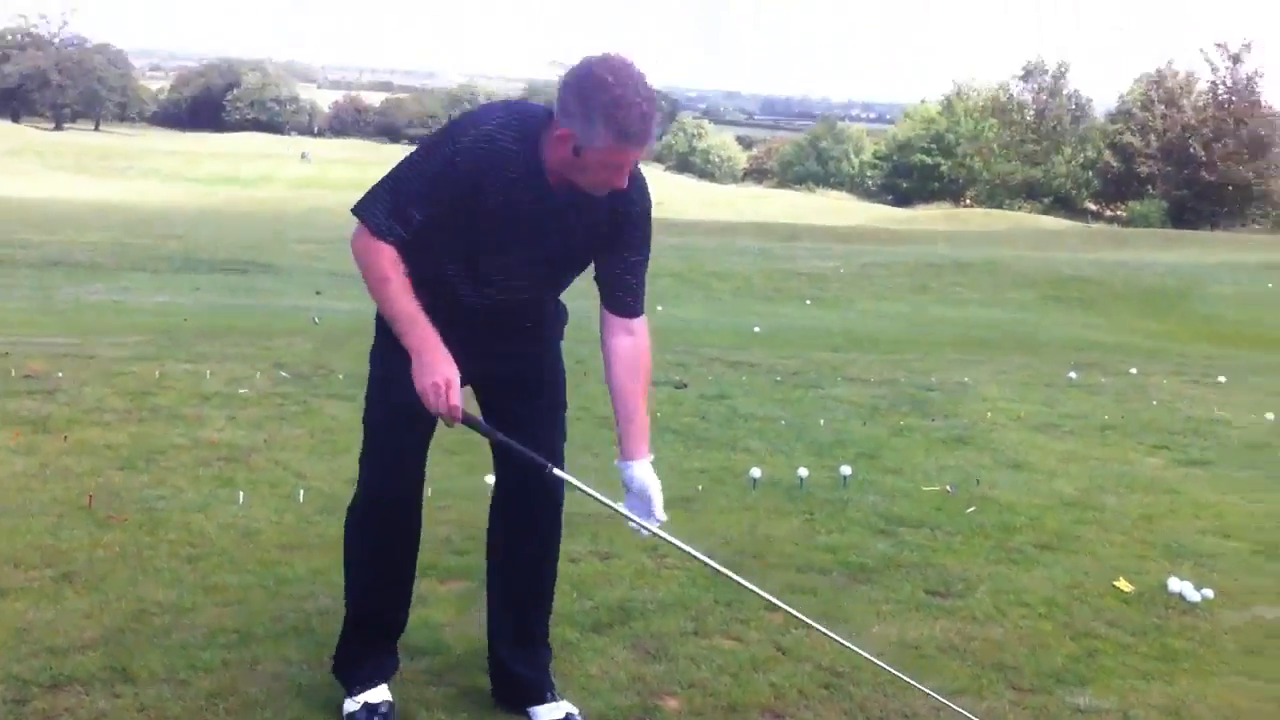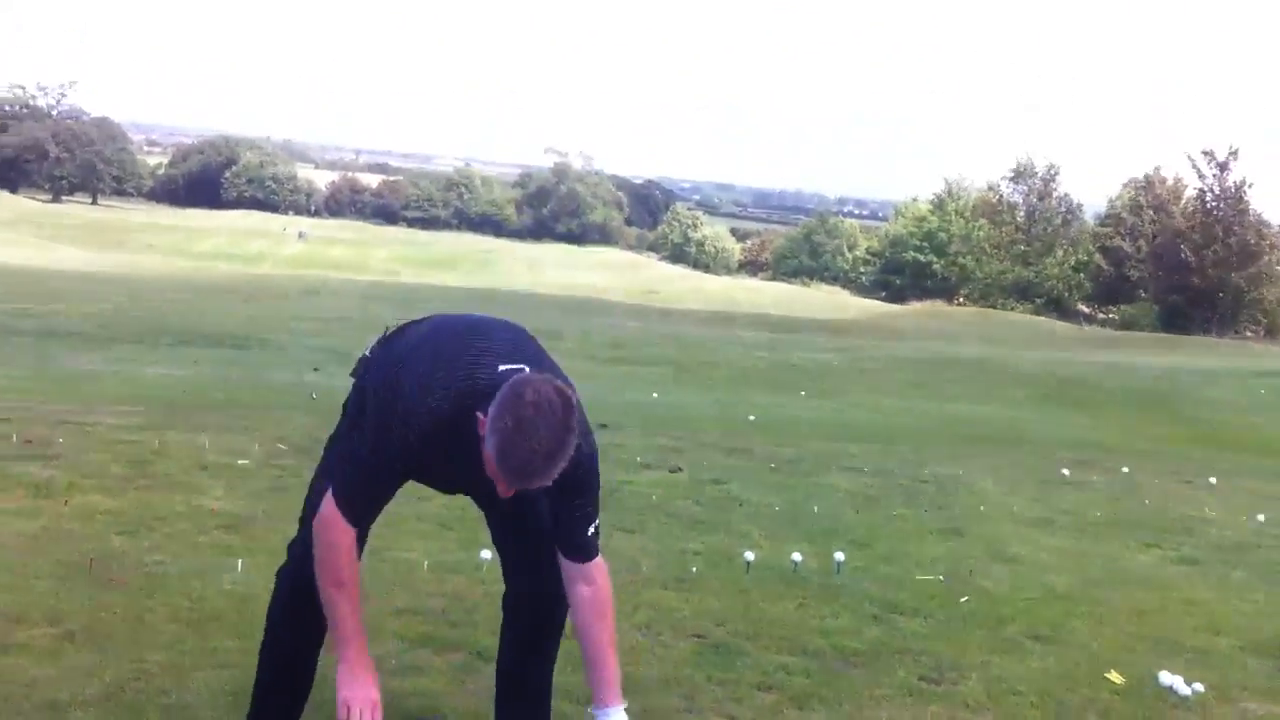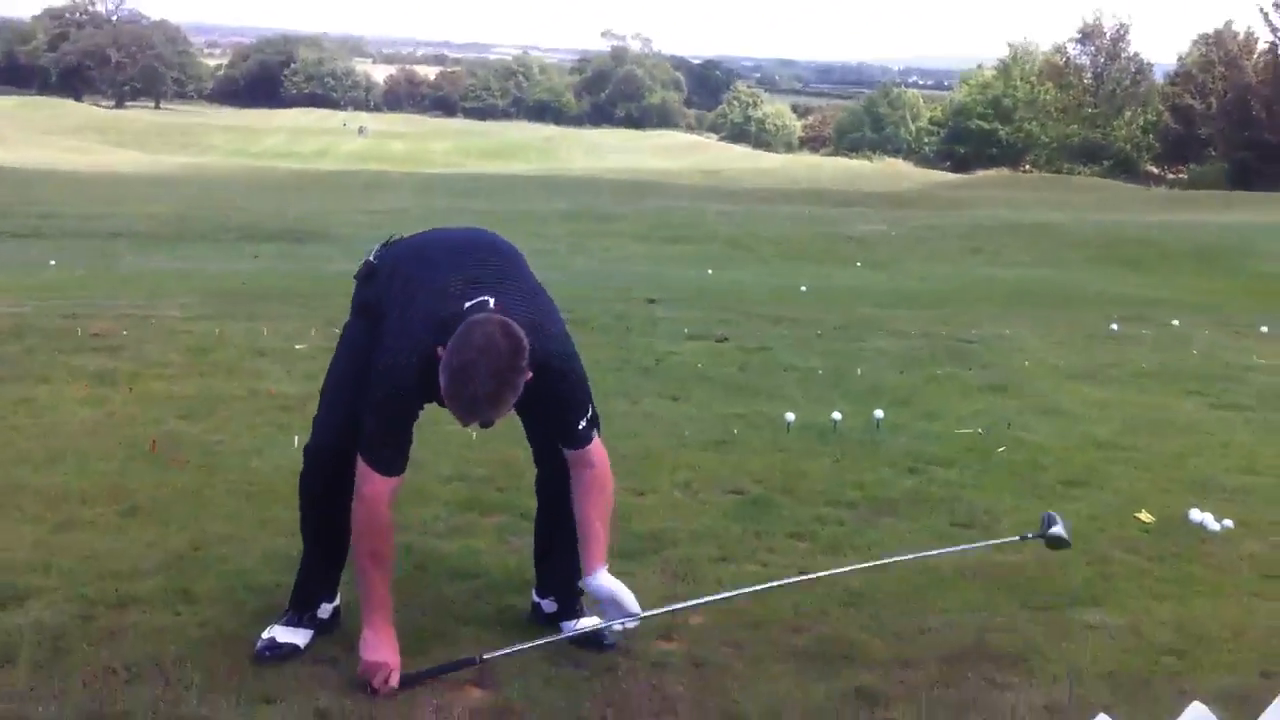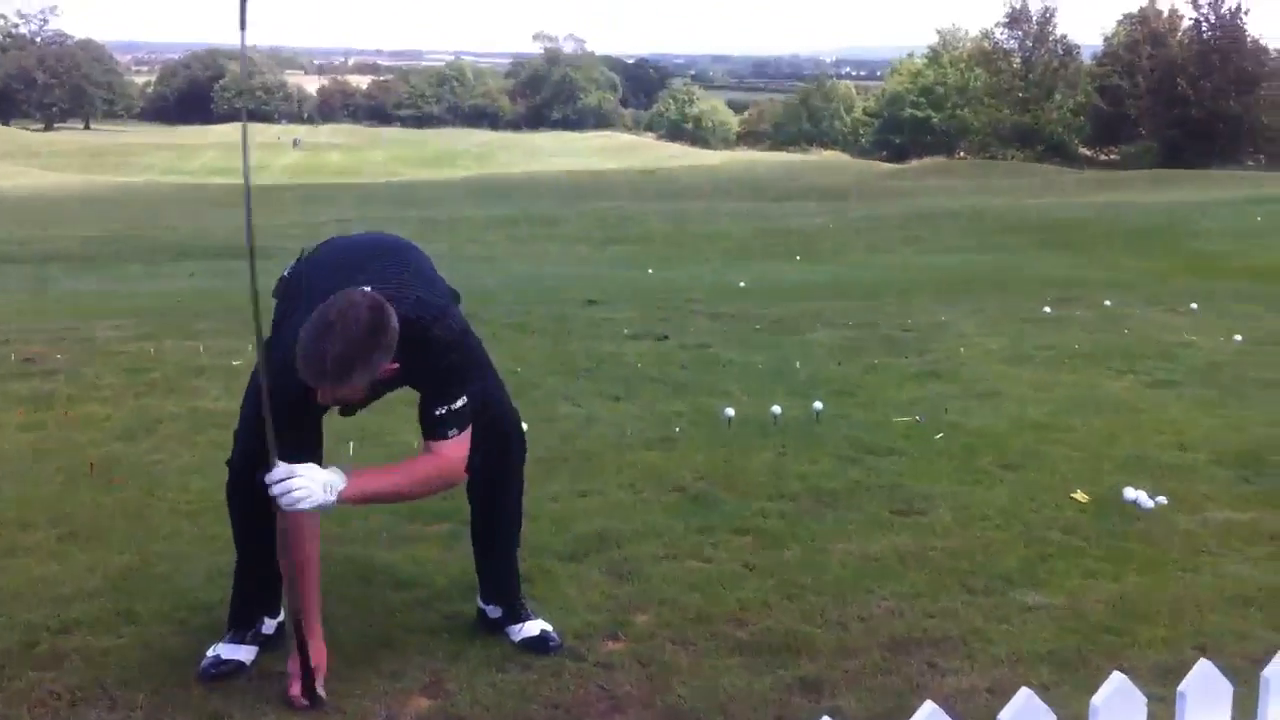
dt=0.5s
person 1, frame 1
left shoulder: (626, 195)
right shoulder: (476, 145)
left elbow: (625, 326)
right elbow: (372, 238)
left wrist: (635, 458)
right wrist: (425, 349)
left hip: (526, 330)
right hip: (427, 325)
left knee: (536, 490)
right knee: (389, 484)
right ankle: (366, 664)
person 1, frame 2
left shoulder: (572, 446)
right shoulder: (416, 415)
left elbow: (585, 576)
right elbow: (333, 523)
right wrist: (353, 664)
left knee: (541, 574)
right knee: (311, 564)
person 1, frame 3
left shoulder: (551, 358)
right shoulder: (407, 359)
left elbow: (588, 456)
right elbow: (374, 494)
left wrist: (597, 571)
right wrist: (377, 627)
right hip: (391, 288)
left knee: (562, 451)
right knee: (331, 449)
left ankle: (558, 597)
right ankle: (314, 603)
person 1, frame 4
left shoulder: (433, 332)
right shoulder: (297, 361)
left elbow: (451, 462)
right elbow: (295, 497)
left wrist: (338, 486)
right wrist: (310, 636)
left hip: (416, 312)
right hip: (313, 308)
left knee: (501, 440)
right knee: (253, 464)
left ankle: (501, 604)
right ankle: (256, 620)
